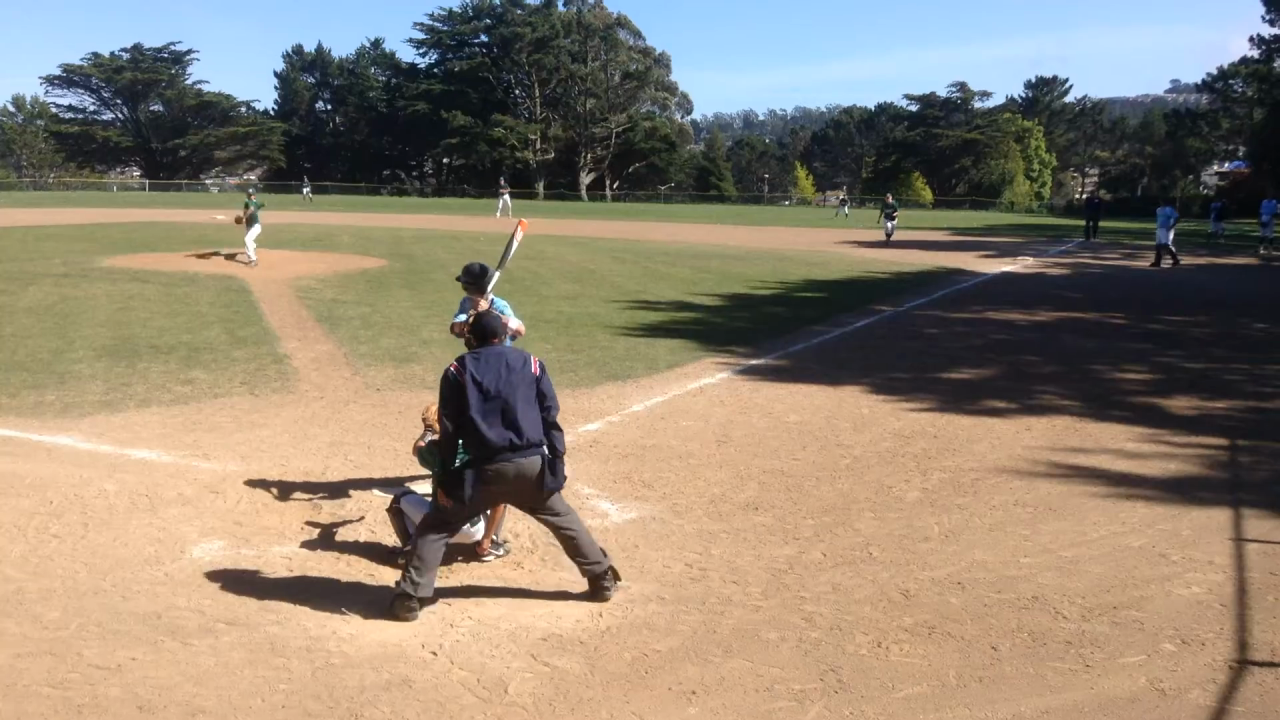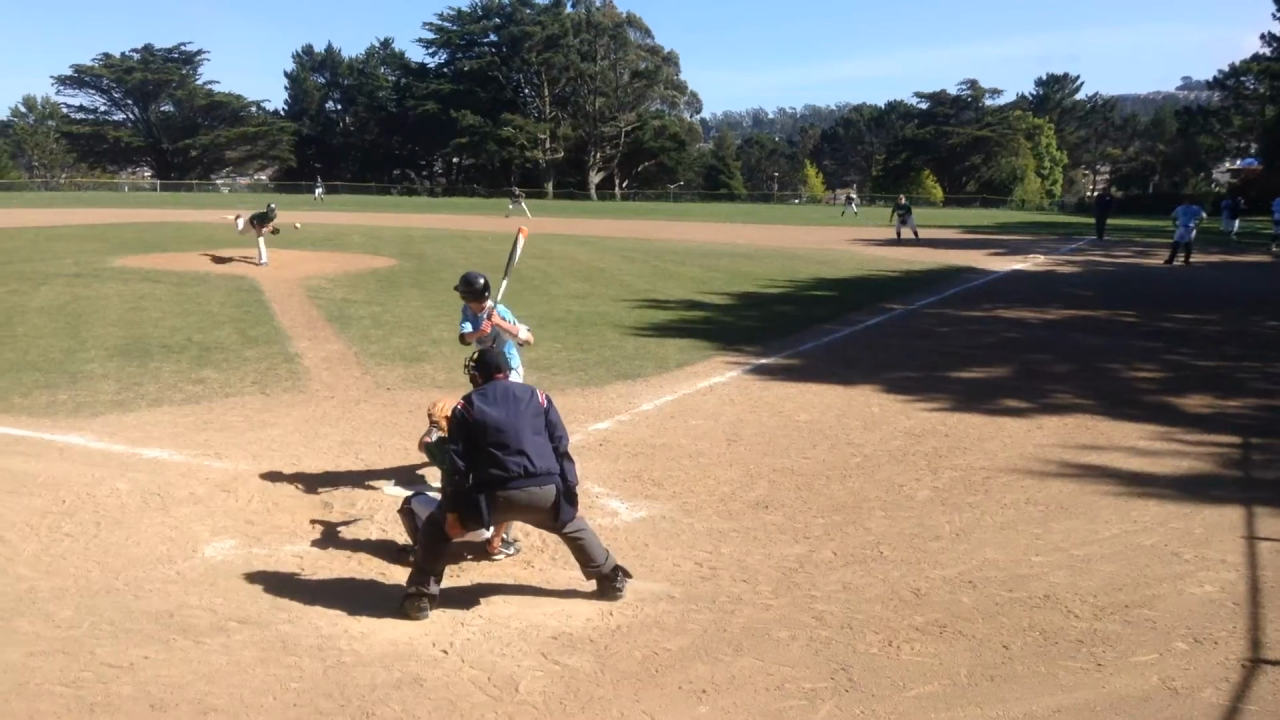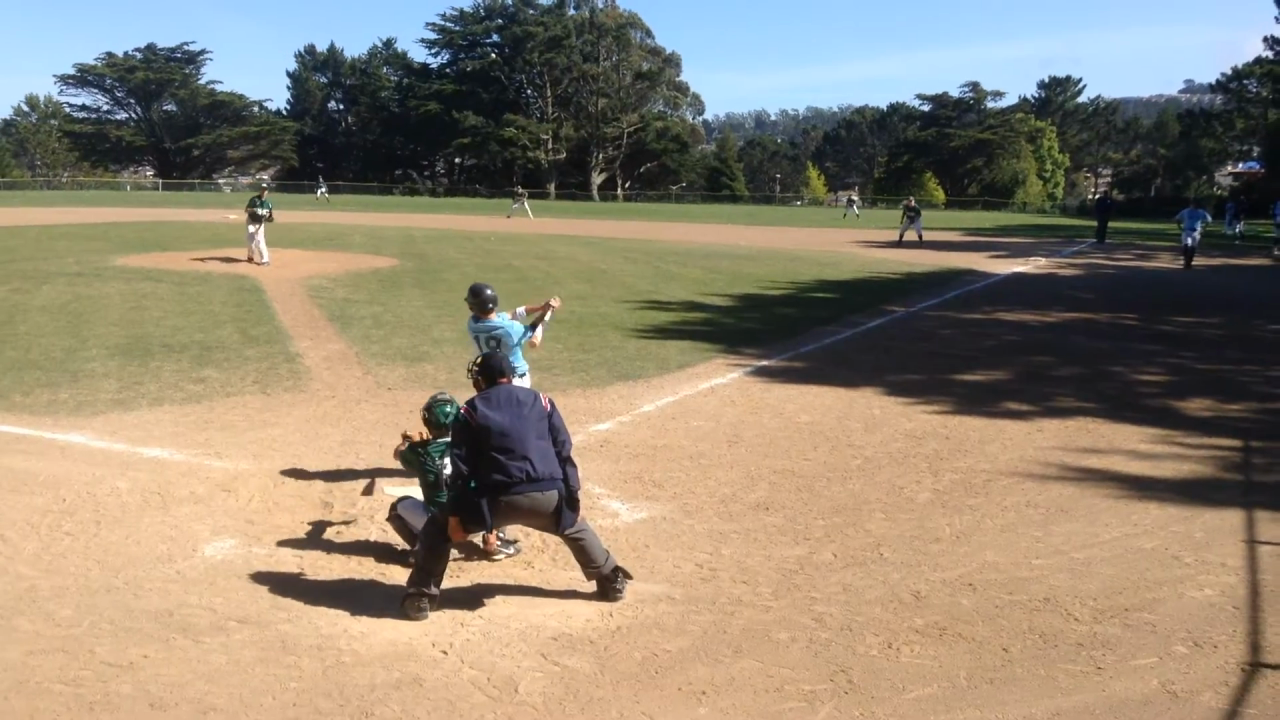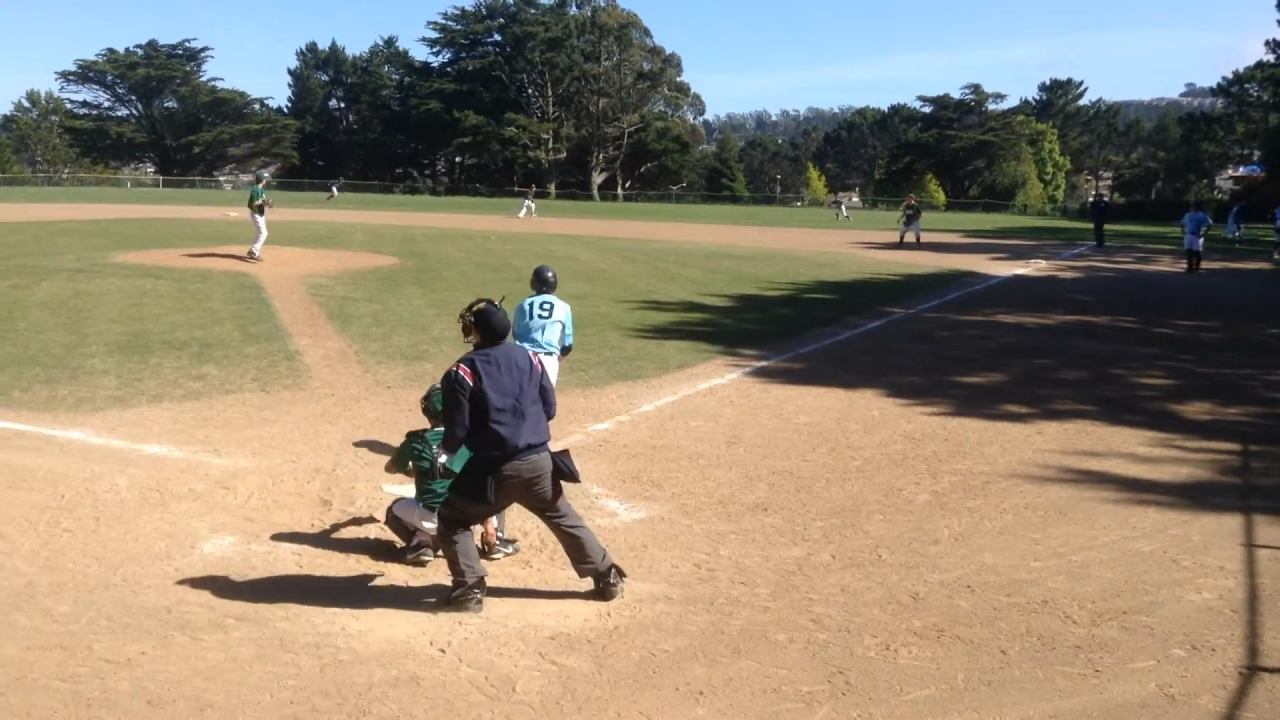
dt=0.5s
person 1, frame 1
left shoulder: (457, 371)
right shoulder: (531, 364)
left elbow: (449, 431)
right elbow: (550, 417)
left wrist: (443, 480)
right wrist: (556, 462)
left hip: (484, 469)
right hip: (530, 464)
left knee: (436, 525)
right knee: (563, 519)
left ankle: (410, 597)
right ankle: (602, 578)
person 1, frame 2
left shoulder: (467, 407)
right shoulder: (537, 396)
left elbow: (459, 465)
right elbow: (561, 448)
left wrist: (452, 511)
right wrist: (569, 494)
left hip: (497, 495)
right hip: (545, 492)
left knee: (436, 527)
right knee: (572, 523)
left ankle: (421, 597)
right ankle: (611, 580)
person 1, frame 3
left shoulder: (470, 411)
right shoulder: (541, 401)
left elbow: (462, 469)
right elbow: (564, 453)
left wrist: (455, 515)
right wrist: (572, 497)
left hip: (500, 499)
right hip: (548, 496)
left knee: (438, 528)
right knee: (574, 524)
left ankle: (420, 597)
right ankle: (611, 580)
person 1, frame 4
left shoulder: (462, 372)
right shoulder: (528, 357)
left elbow: (458, 432)
right elbow: (548, 408)
left wrist: (446, 447)
left hip: (496, 468)
right hip: (538, 460)
left knee: (452, 520)
right knee: (563, 518)
left ankle: (469, 588)
right ankle: (606, 576)
person 2, frame 1
left shoulder: (436, 450)
left elbow: (417, 450)
left wrist: (428, 430)
right wrist: (486, 540)
right hip: (473, 531)
left knee: (401, 499)
right ankle: (490, 544)
person 2, frame 2
left shoulder: (445, 447)
left elbow: (423, 445)
left wrist: (434, 426)
right wrist: (497, 539)
right hip: (483, 529)
left knee: (412, 501)
right ankle: (501, 544)
person 2, frame 3
left shoulder: (418, 451)
left elbow: (397, 454)
left wrist: (406, 442)
right wrist: (491, 532)
left knee: (398, 507)
right ankle: (497, 543)
person 2, frame 4
left shoulder: (415, 441)
left elbow: (390, 467)
left wrist: (407, 469)
right wrist: (489, 522)
left hip: (428, 517)
left knee: (394, 509)
left ankle: (420, 542)
right ankle: (496, 542)
